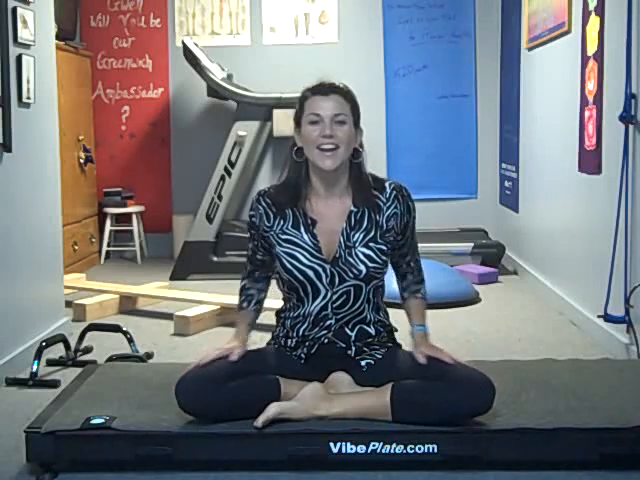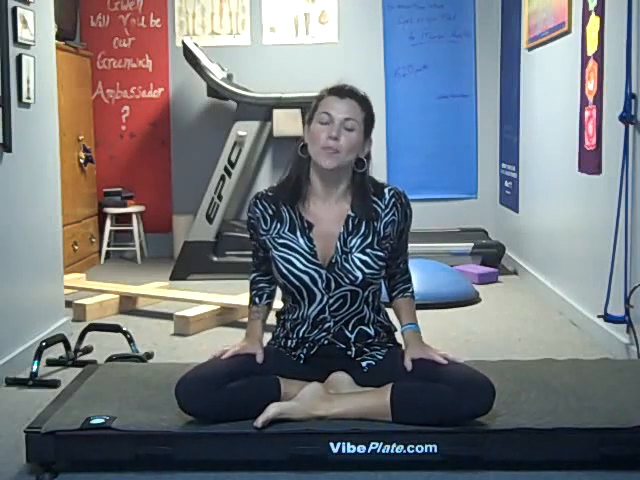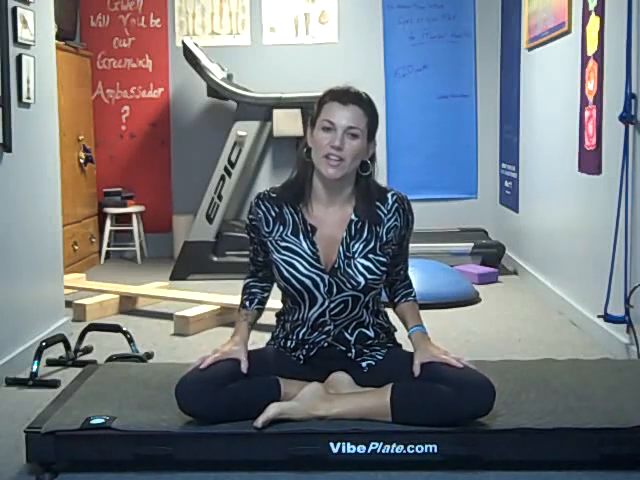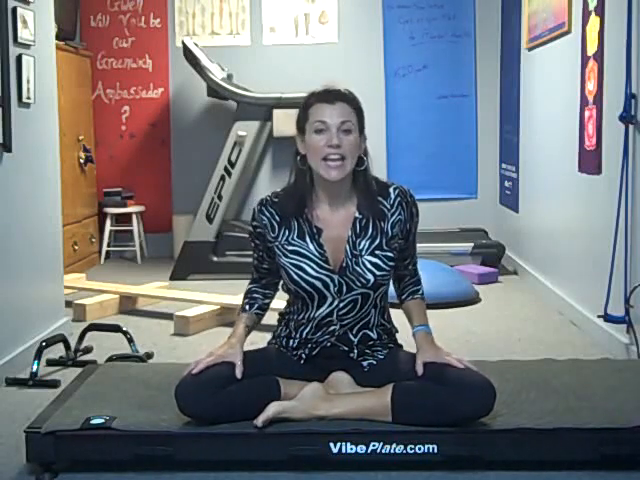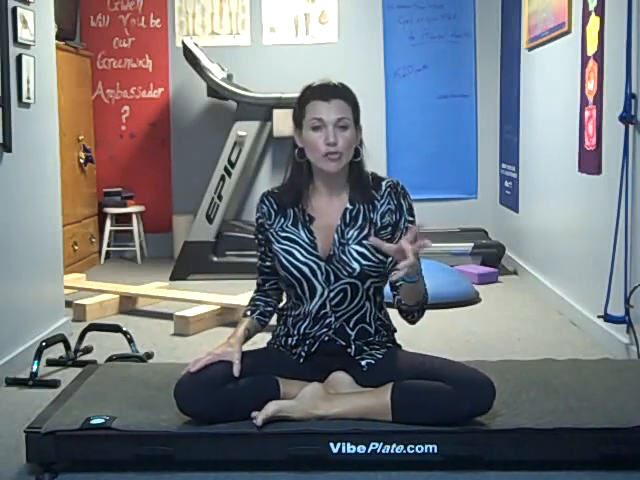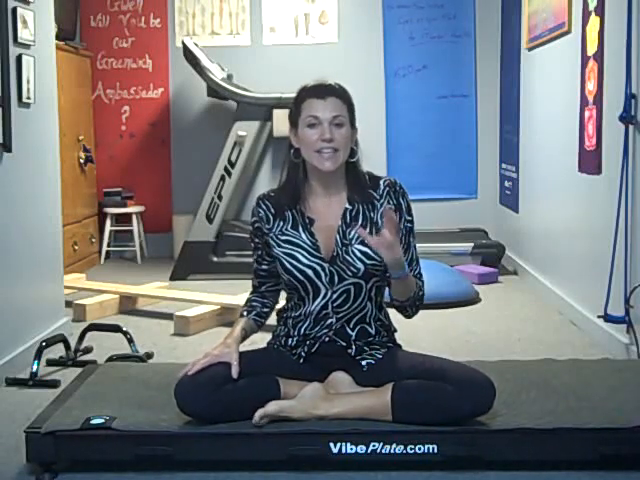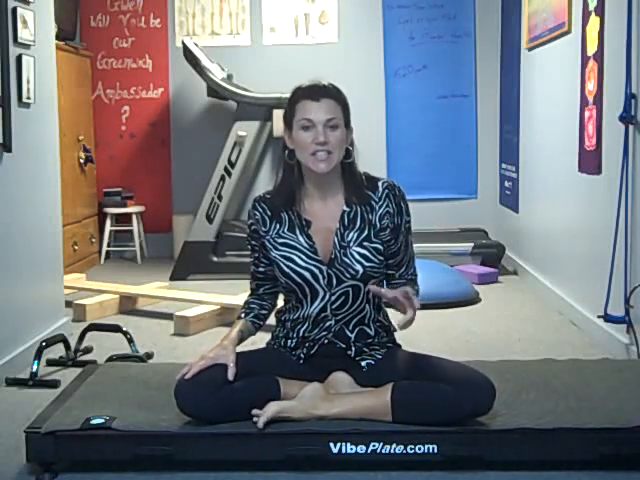
dt=0.5s
person 1, frame 1
left shoulder: (391, 201)
right shoulder: (269, 206)
left elbow: (409, 272)
right elbow: (256, 275)
left wrist: (420, 333)
right wrist: (240, 334)
left hip: (371, 355)
right hip: (293, 354)
left knee: (476, 391)
right knee: (194, 390)
left ankle: (319, 404)
right ankle: (337, 391)
person 1, frame 2
left shoulder: (390, 205)
right shoulder: (268, 207)
left wrist: (412, 334)
right wrist: (253, 334)
left hip: (370, 354)
right hip: (294, 354)
left knee: (476, 393)
right knee: (192, 392)
left ankle: (320, 404)
right ankle: (339, 391)
person 1, frame 3
left shoulder: (392, 210)
right shoulder: (269, 208)
left wrist: (420, 338)
right wrist: (239, 337)
left hip: (370, 355)
right hip: (293, 355)
left knee: (477, 394)
right knee: (192, 393)
left ankle: (320, 405)
right ankle: (337, 391)
person 1, frame 4
left shoulder: (395, 204)
right shoulder: (272, 213)
left wrist: (423, 337)
right wrist: (236, 338)
left hip: (372, 356)
right hip: (296, 355)
left knee: (478, 395)
right knee: (192, 394)
left ankle: (319, 404)
right ankle: (339, 392)
person 1, frame 5
left shoulder: (389, 198)
right shoulder: (273, 206)
left elbow: (413, 311)
left wrist: (410, 266)
right wrist: (235, 340)
left hip: (370, 355)
right hip: (294, 354)
left knee: (477, 392)
right knee: (192, 393)
left ankle: (317, 404)
right ankle: (334, 390)
person 1, frame 6
left shoulder: (386, 196)
right shoulder: (270, 209)
left elbow: (409, 302)
left wrist: (395, 262)
right wrist: (233, 339)
left hip: (371, 355)
right hip: (295, 354)
left knee: (477, 392)
right knee: (192, 392)
left ankle: (318, 404)
right ankle: (335, 391)
person 1, frame 7
left shoulder: (384, 198)
right shoulder: (267, 210)
left elbow: (405, 280)
left wrist: (403, 298)
right wrist: (229, 341)
left hip: (370, 355)
right hip: (294, 355)
left knee: (477, 392)
right knee: (192, 393)
left ankle: (319, 405)
right ankle: (338, 390)
